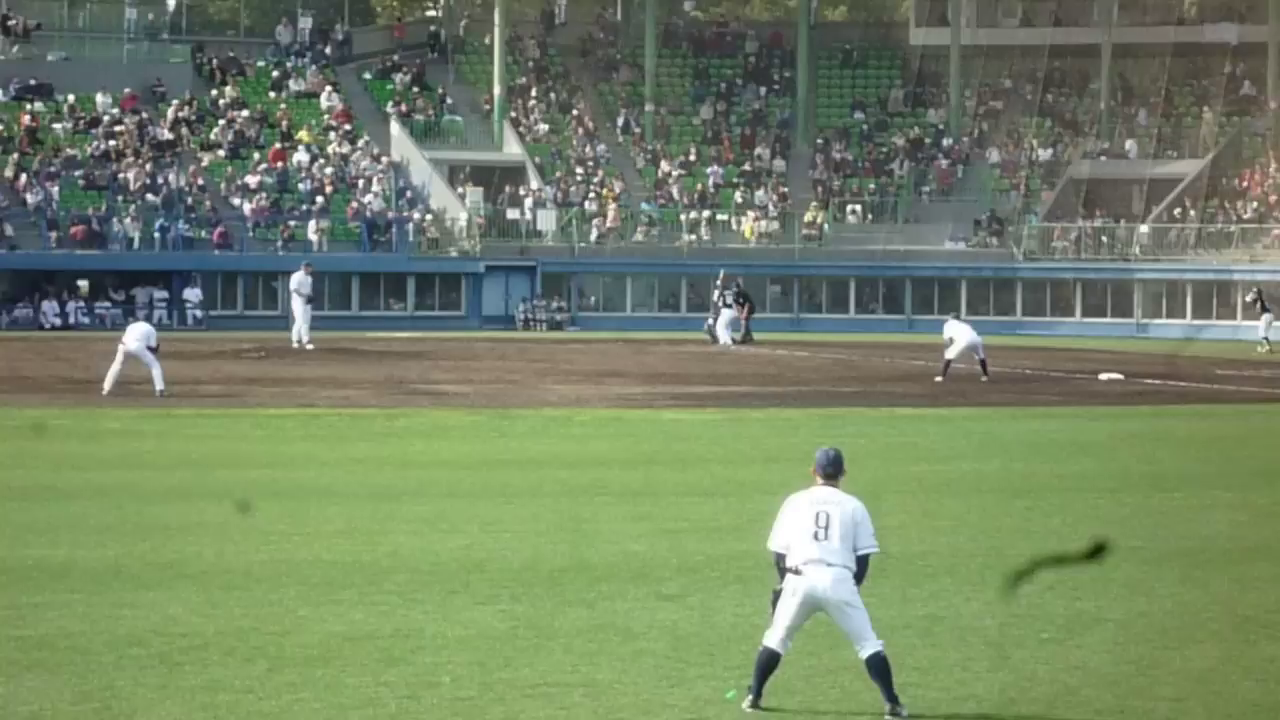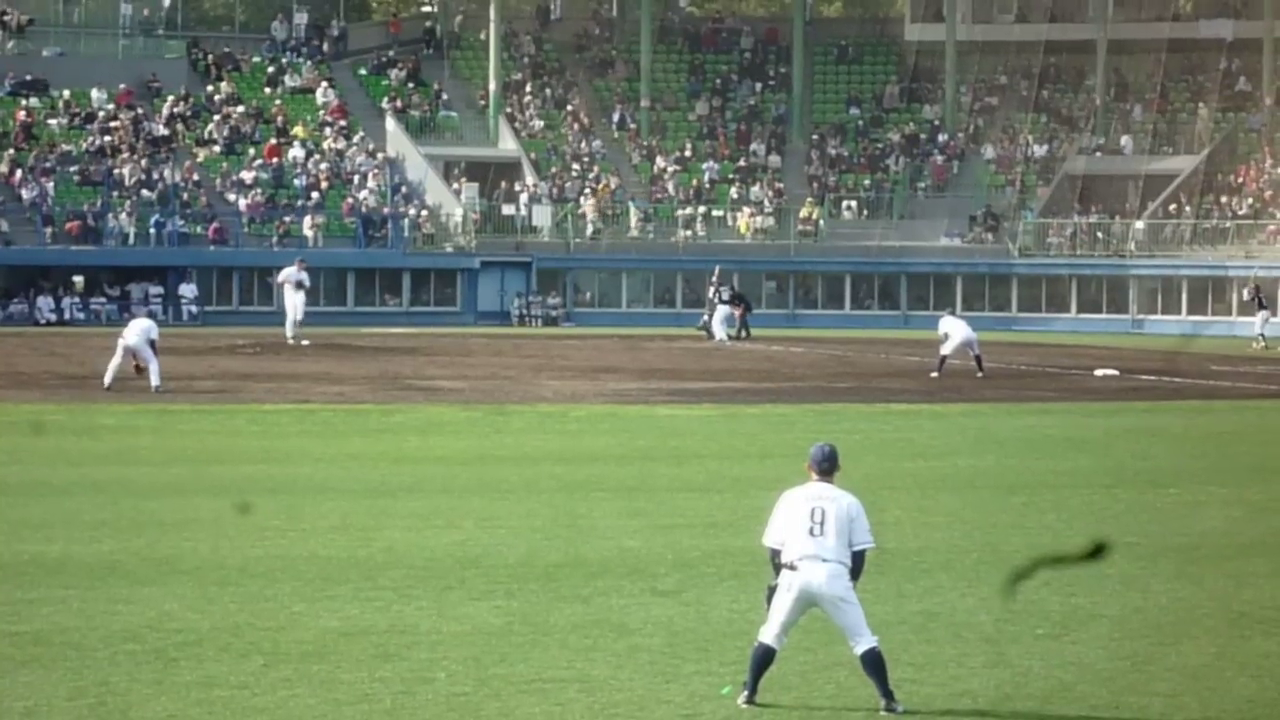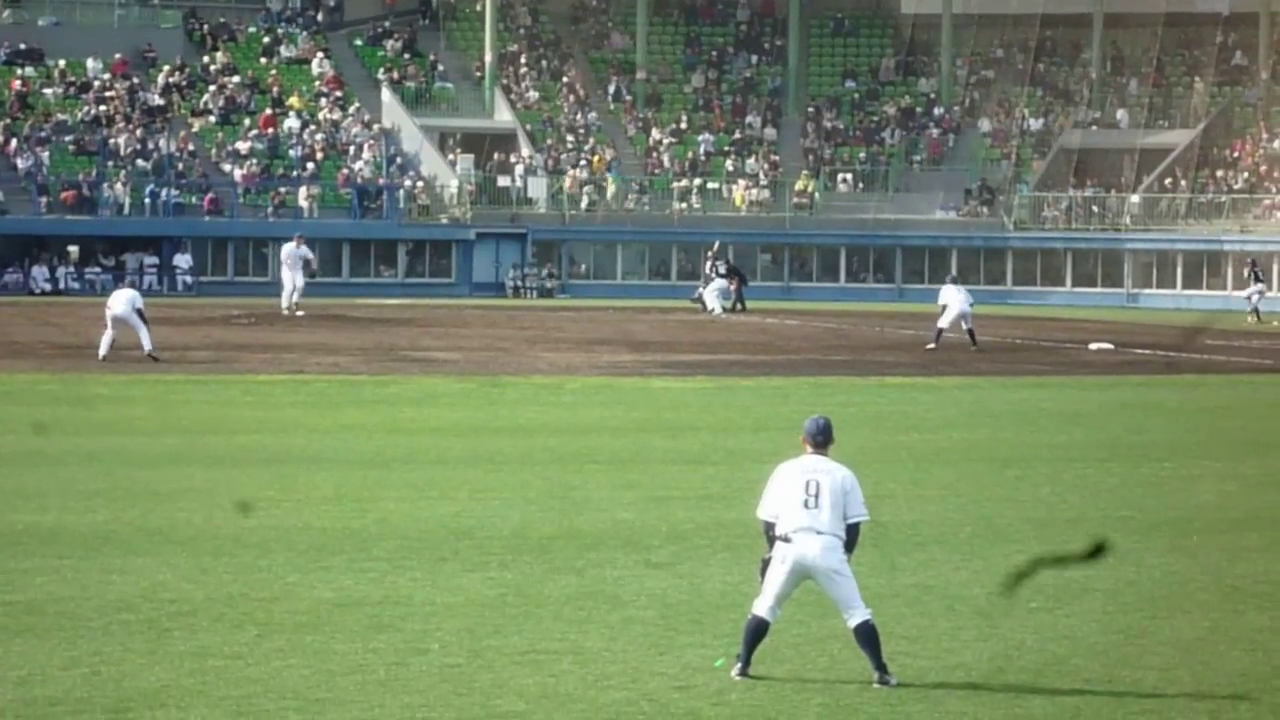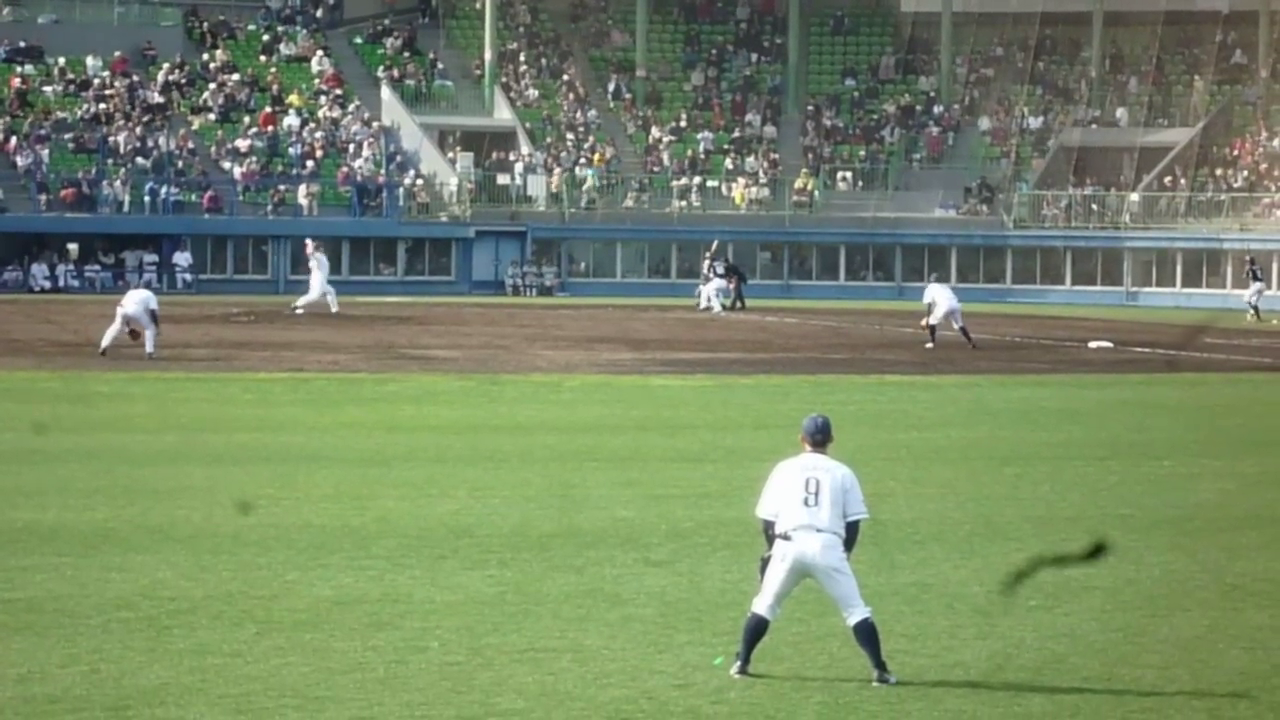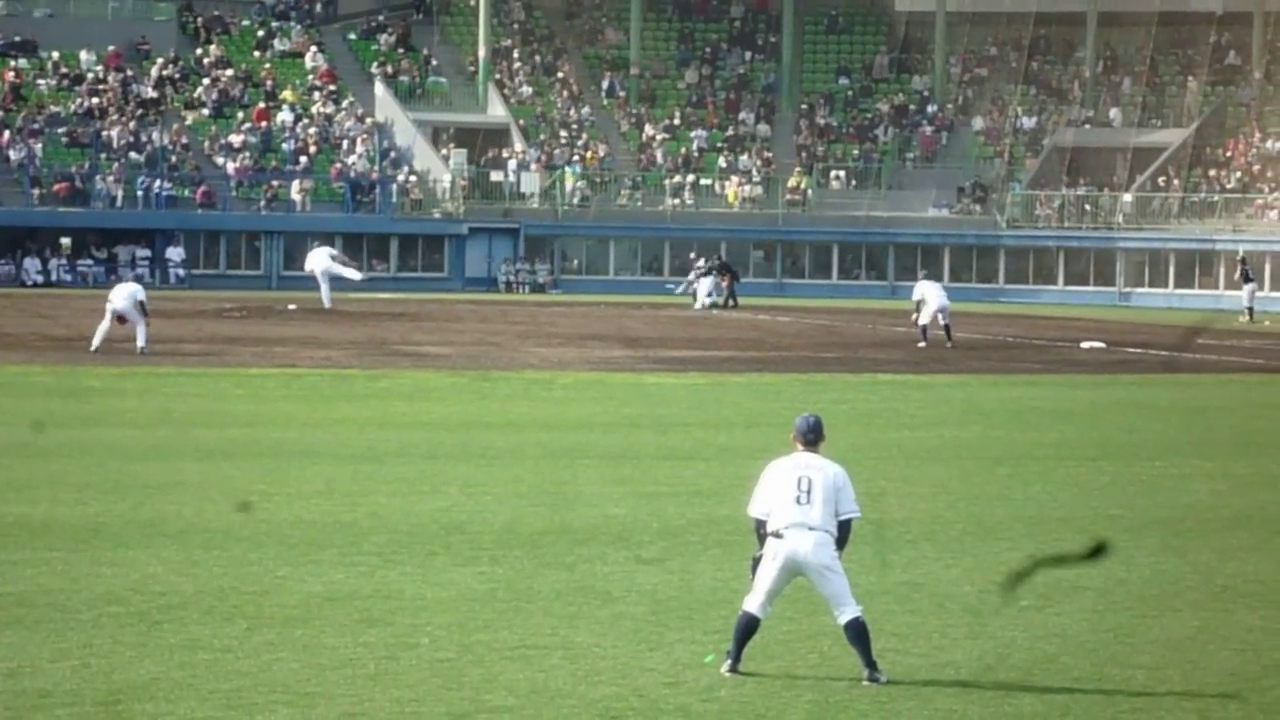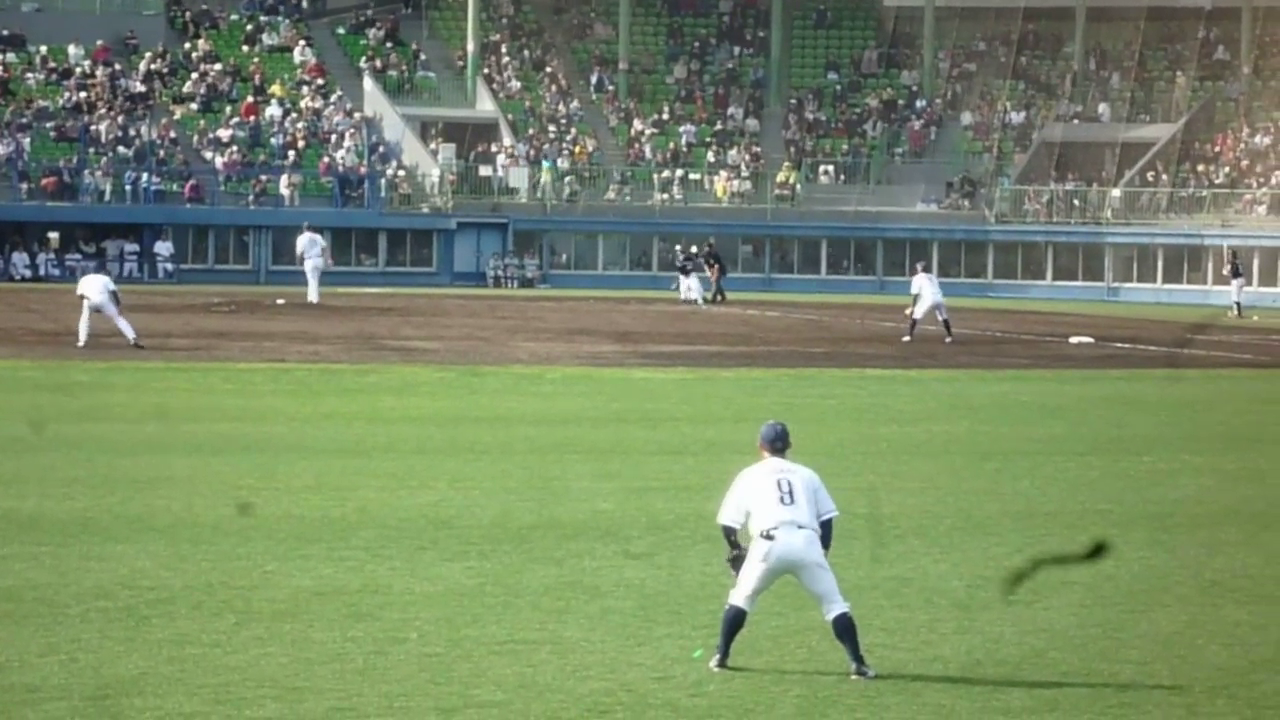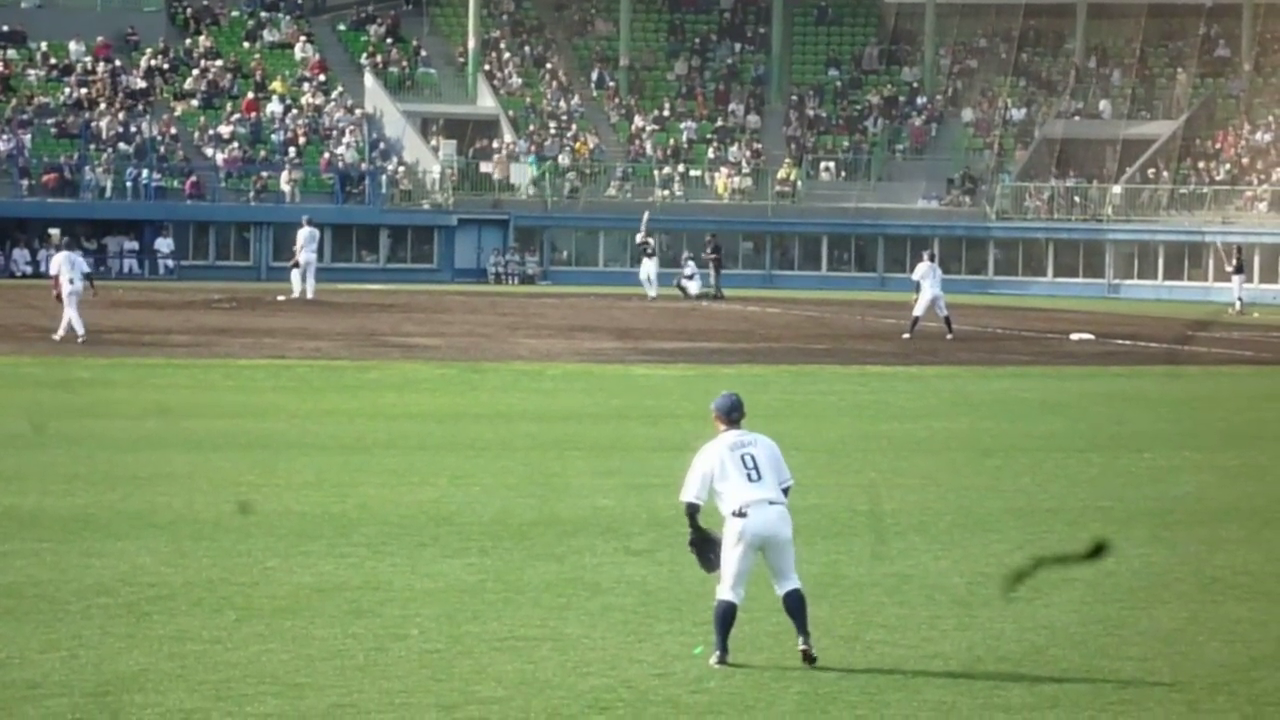
dt=0.5s
person 1, frame 1
left shoulder: (795, 501)
right shoulder: (854, 506)
left elbow: (779, 550)
right elbow: (863, 555)
left wrist: (785, 582)
right wrist: (854, 586)
left hip: (800, 579)
right hip: (839, 581)
left knee: (776, 639)
right knee: (868, 644)
left ankle: (754, 697)
person 1, frame 2
left shoulder: (790, 497)
right shoulder: (849, 502)
left elbow: (774, 547)
right elbow: (859, 551)
left wrist: (780, 578)
right wrist: (851, 582)
left hip: (795, 575)
right hip: (834, 577)
left knee: (771, 635)
right knee: (863, 640)
left ankle: (748, 693)
right ankle: (887, 699)
person 1, frame 3
left shoulder: (785, 470)
right shoulder: (843, 474)
left elbow: (768, 519)
right elbow: (853, 523)
left wrist: (774, 551)
right wrist: (845, 554)
left hip: (790, 548)
right hip: (828, 550)
left knee: (765, 607)
right knee: (856, 612)
left ankle: (742, 664)
right ankle: (880, 671)
person 1, frame 4
left shoulder: (784, 468)
right shoulder: (842, 472)
left elbow: (768, 519)
right elbow: (853, 522)
left wrist: (772, 550)
right wrist: (844, 553)
left hip: (790, 546)
right hip: (828, 547)
left knee: (765, 605)
right knee: (856, 610)
left ankle: (742, 663)
right ankle: (879, 670)
person 1, frame 5
left shoulder: (776, 467)
right shoulder: (834, 471)
left elbow: (759, 517)
right elbow: (845, 520)
left wrist: (764, 548)
right wrist: (836, 551)
left hip: (781, 544)
right hip: (819, 545)
left knee: (756, 603)
right knee: (847, 609)
left ankle: (732, 661)
right ankle: (870, 668)
person 1, frame 6
left shoulder: (748, 475)
right shoulder: (807, 474)
left elbow: (728, 523)
right elbow: (826, 520)
left wrist: (736, 549)
right wrist: (822, 552)
left hip: (770, 544)
right hip: (806, 543)
left knee: (741, 599)
right knee: (834, 604)
left ankle: (721, 656)
right ankle: (857, 663)
person 1, frame 7
left shoulder: (711, 451)
right shoulder: (766, 443)
left elbow: (692, 500)
right elbow: (785, 486)
left wrist: (695, 527)
left hip: (742, 522)
right hip: (778, 516)
left knee: (730, 590)
right knee: (787, 582)
left ankle: (721, 651)
right ankle: (803, 638)
